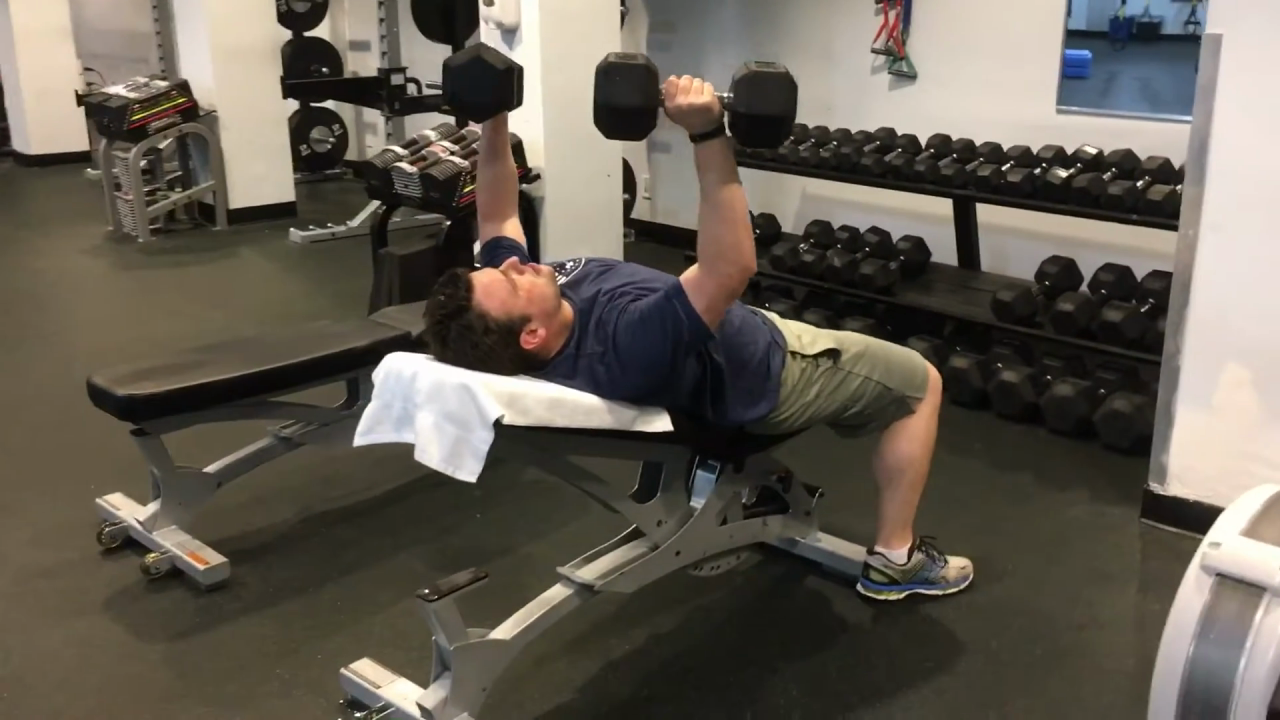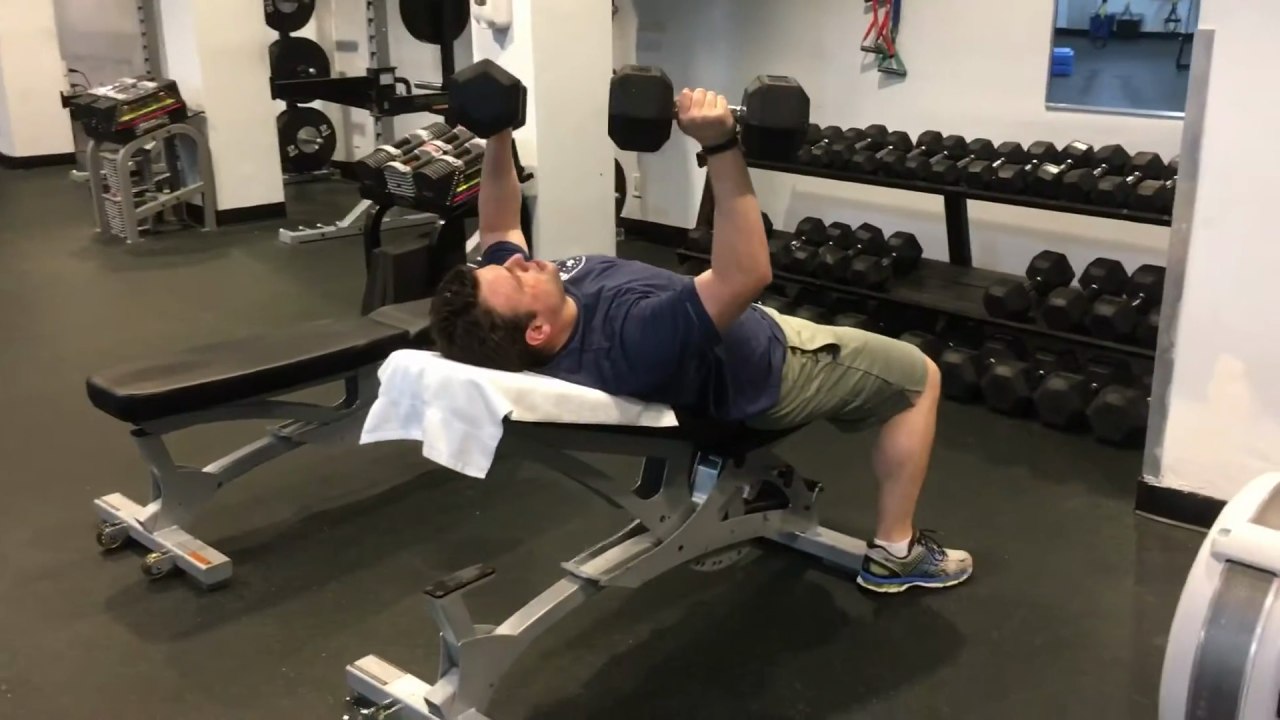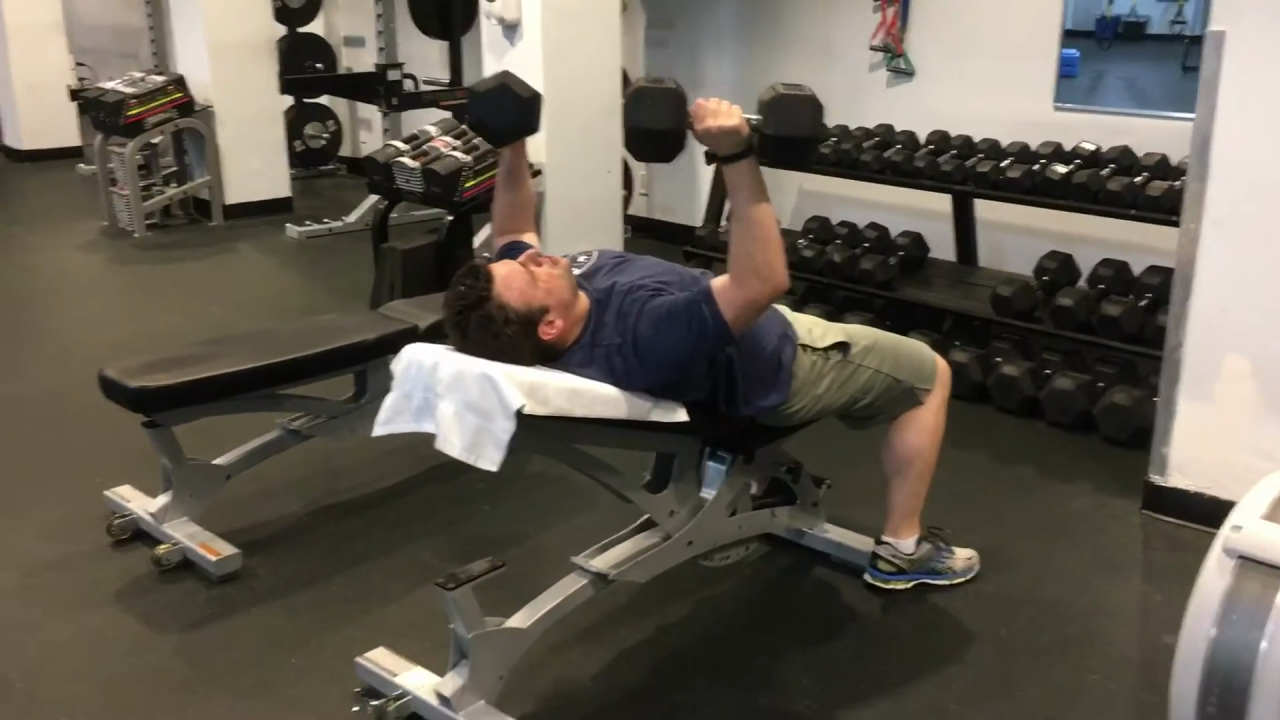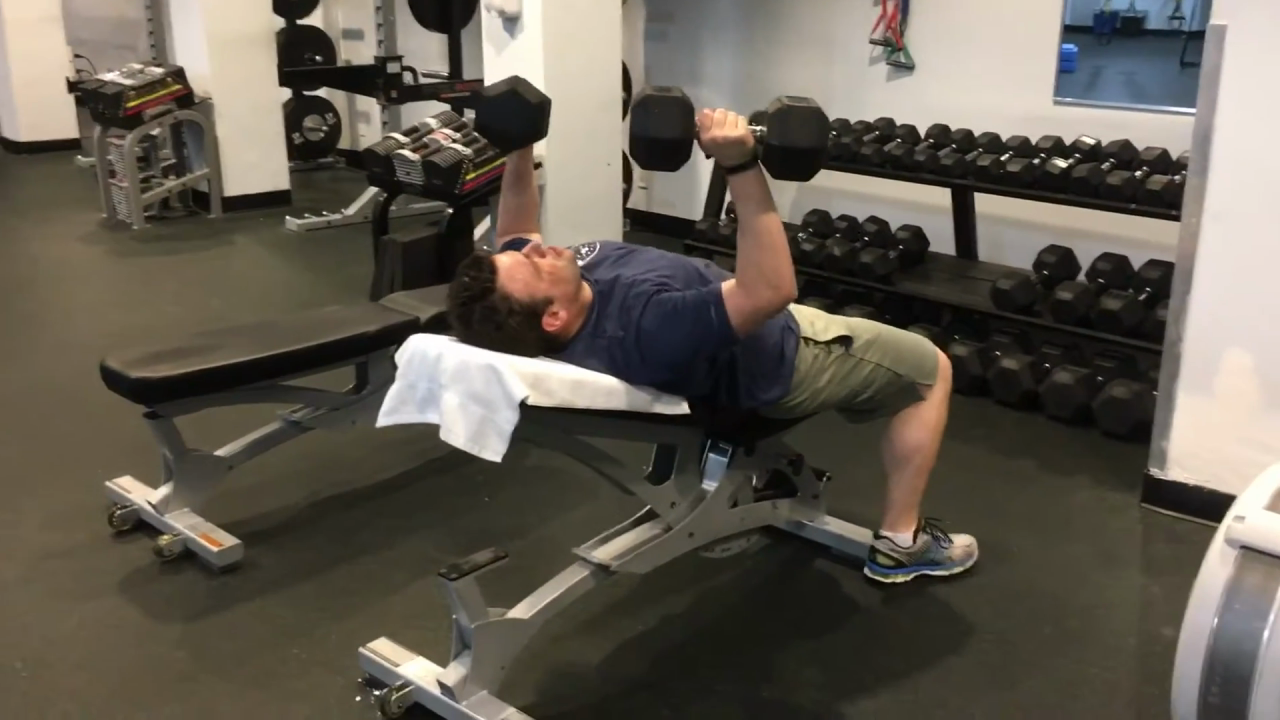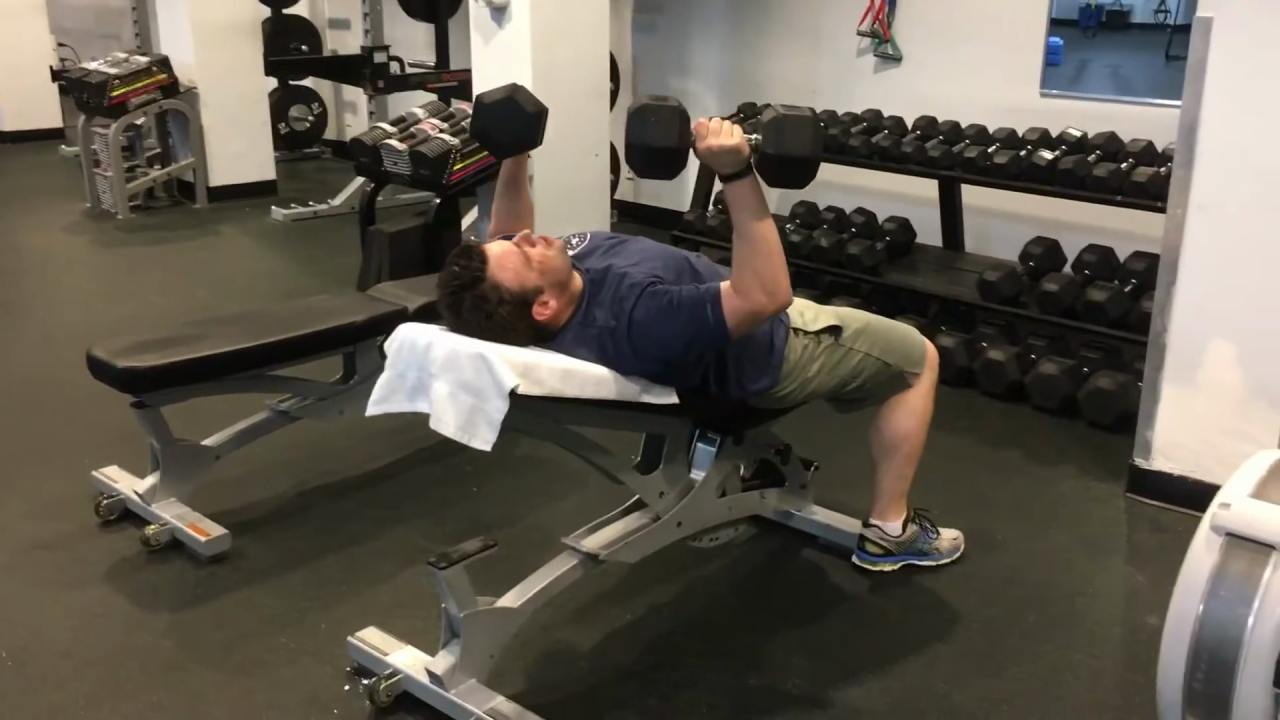
dt=0.2s
person 1, frame 1
left shoulder: (510, 306)
right shoulder: (618, 350)
left elbow: (495, 217)
right elbow: (730, 268)
left wrist: (493, 119)
right wrist: (708, 133)
left hip: (731, 342)
right hip: (763, 369)
right knee: (920, 383)
right ankle: (895, 559)
person 1, frame 2
left shoulder: (518, 307)
right shoulder: (625, 344)
left elbow: (497, 229)
right elbow: (745, 276)
left wrist: (497, 133)
right wrist: (719, 144)
left hip: (728, 341)
right hip: (764, 365)
right knee: (919, 376)
right ankle: (894, 553)
person 1, frame 3
left shoulder: (527, 305)
right shoulder: (635, 339)
left elbow: (510, 232)
right elbow: (763, 282)
left wrist: (512, 141)
right wrist: (734, 153)
left hip: (736, 341)
right hip: (775, 362)
right knee: (929, 374)
right ankle: (902, 549)
person 1, frame 4
left shoulder: (535, 298)
right shoulder: (637, 333)
left elbow: (514, 233)
right elbow: (771, 289)
left wrist: (520, 146)
right wrist: (740, 163)
left hip: (738, 334)
right hip: (778, 356)
right knee: (931, 369)
right ankle: (900, 542)
person 1, frame 5
left shoulder: (522, 296)
right shoulder: (628, 321)
left elbow: (507, 232)
right elbow: (766, 296)
left wrist: (515, 149)
right wrist: (735, 172)
left hip: (727, 325)
right hip: (767, 347)
right knee: (918, 358)
right ankle: (889, 532)
